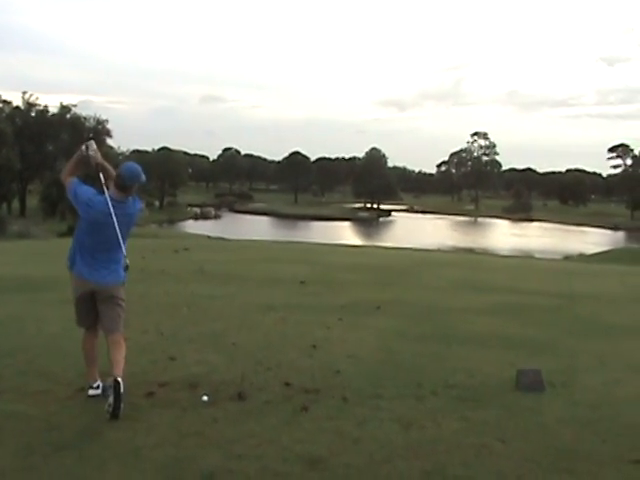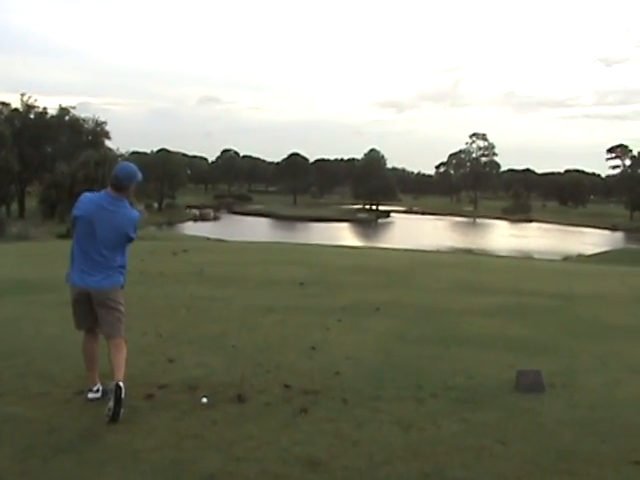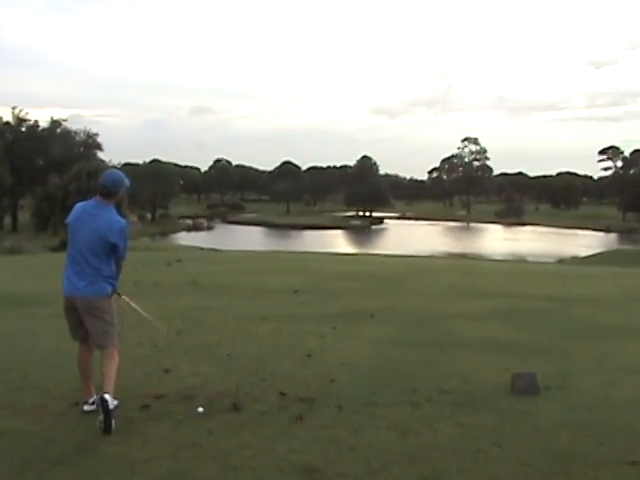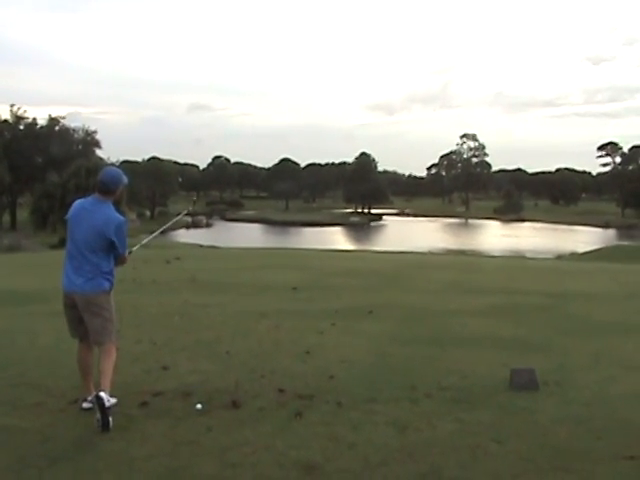
dt=0.5s
person 1, frame 1
left shoulder: (91, 202)
right shoulder: (134, 208)
left elbow: (66, 176)
right elbow: (117, 184)
left wrist: (82, 153)
right wrist: (101, 161)
left hip: (82, 277)
right hip: (111, 281)
left knee: (90, 330)
right knee: (115, 335)
left ankle: (94, 383)
right ankle: (117, 379)
person 1, frame 2
left shoulder: (85, 201)
right shoulder: (132, 217)
left hip: (79, 281)
right hip: (109, 284)
left knee: (90, 333)
right knee: (116, 338)
left ankle: (93, 386)
right ankle: (118, 383)
person 1, frame 3
left shoulder: (77, 210)
right shoulder: (118, 224)
right elbow: (118, 263)
right wrist: (113, 283)
left hip: (71, 290)
right hip: (97, 293)
left knee: (85, 344)
right knee: (109, 348)
left ankle: (89, 398)
right ankle: (106, 395)
person 1, frame 4
left shoulder: (76, 207)
right shoulder: (116, 220)
right elbow: (121, 259)
right wrist: (116, 258)
left hip: (71, 287)
right hip: (96, 289)
left knee: (84, 341)
right knee: (107, 345)
left ankle: (88, 395)
right ankle: (103, 393)
